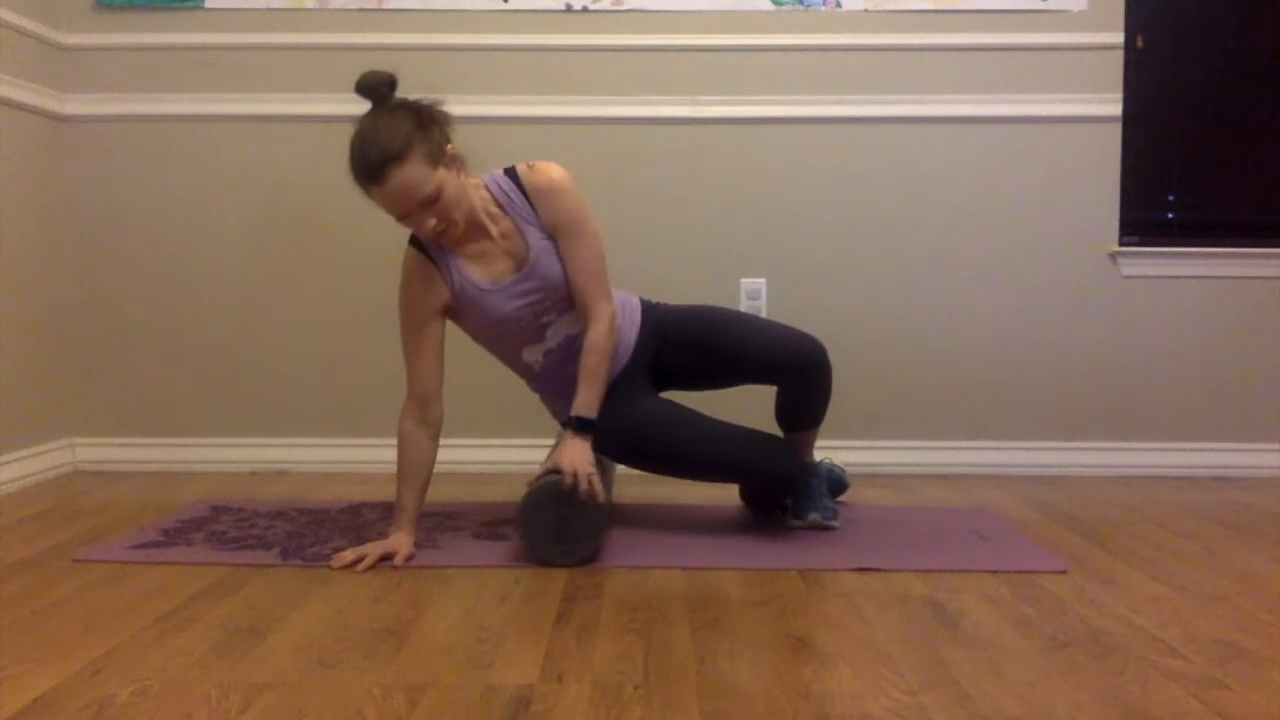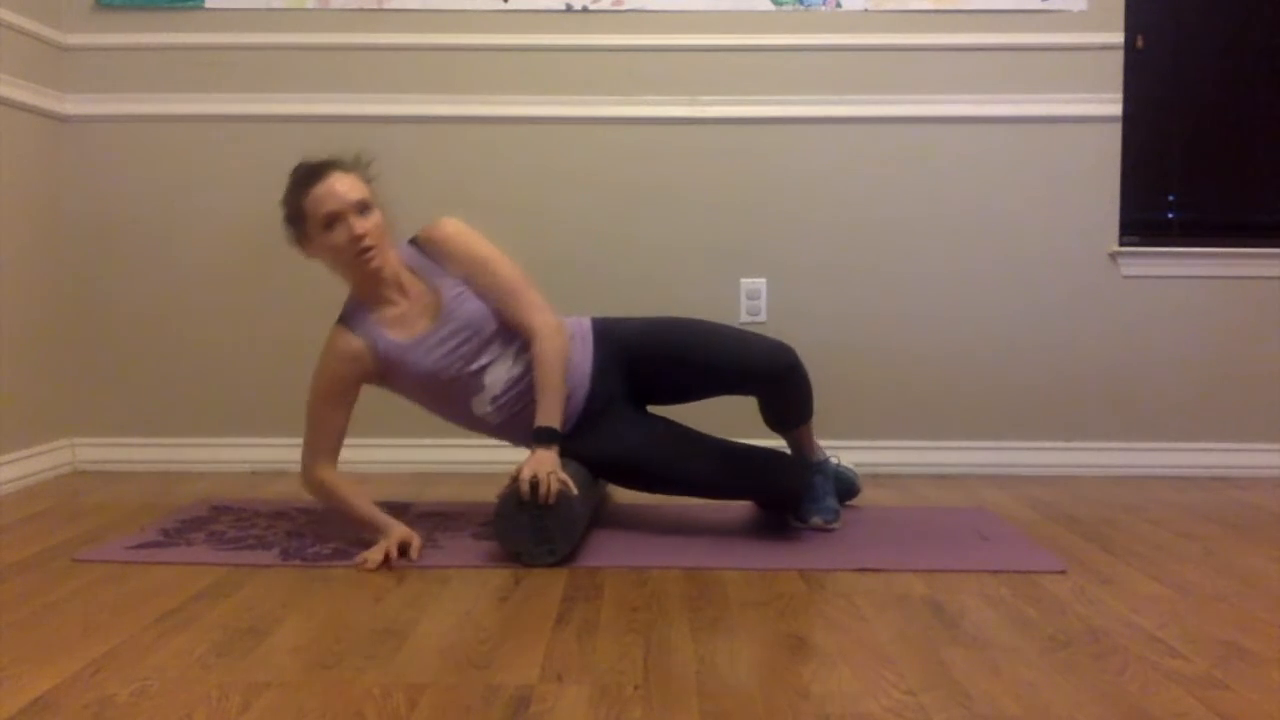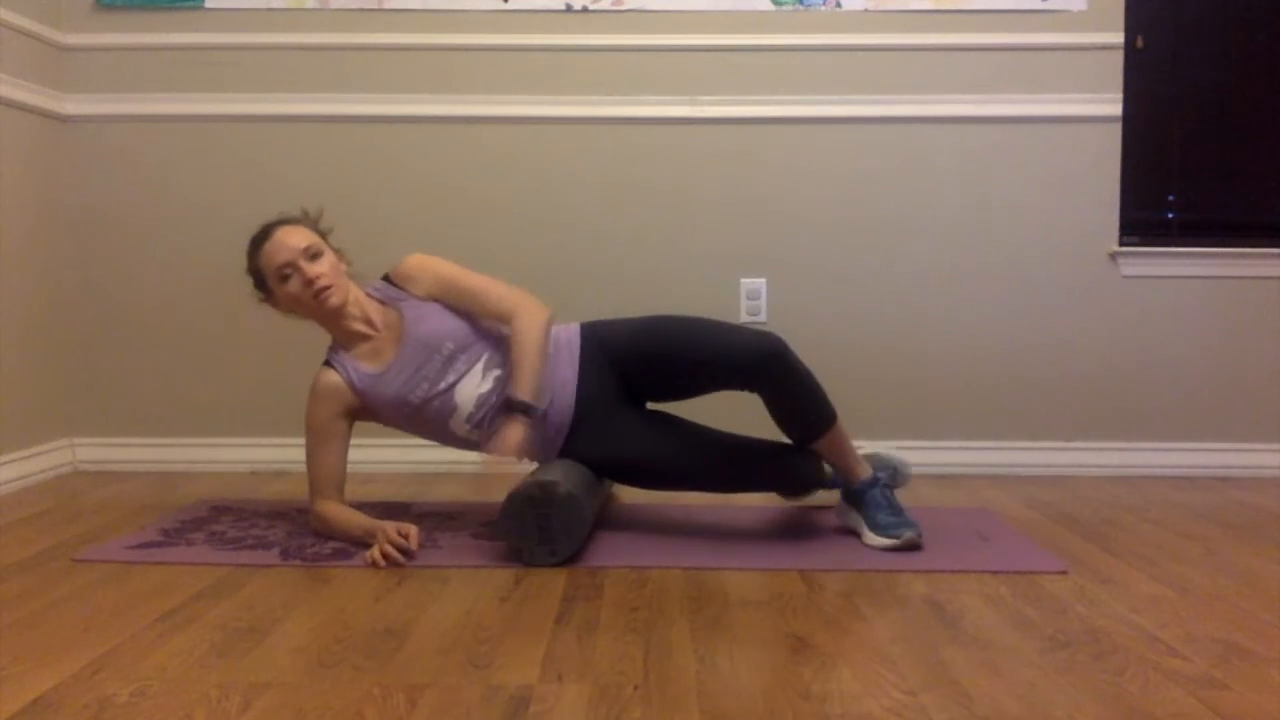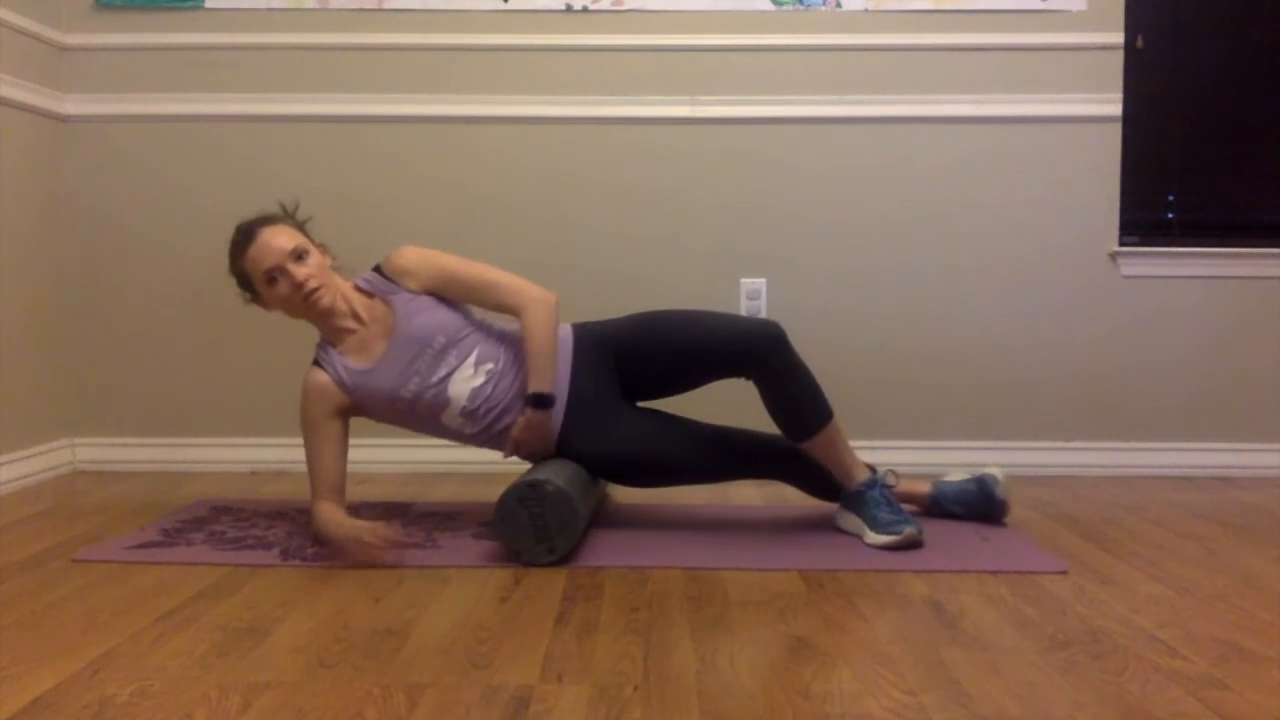
dt=1s
person 1, frame 1
left shoulder: (544, 187)
right shoulder: (426, 271)
left elbow: (601, 314)
right elbow: (422, 409)
left wrist: (576, 435)
right wrist: (403, 528)
left hip: (640, 331)
right hip: (602, 401)
left knee: (805, 358)
right knee: (775, 465)
left ankle: (805, 468)
right ankle: (786, 484)
person 1, frame 2
left shoulder: (441, 242)
right shoulder: (352, 349)
left elbow: (544, 327)
right elbow: (318, 467)
left wrist: (545, 442)
right wrist: (384, 525)
left hip: (601, 353)
right hip: (581, 431)
left knee: (774, 362)
right knee: (766, 476)
left ankle: (811, 462)
right ankle: (805, 484)
person 1, frame 3
left shoulder: (411, 276)
right shoulder: (336, 387)
left elbow: (530, 312)
right elbow: (323, 505)
left wrist: (516, 414)
right wrist: (376, 530)
left hip: (593, 358)
right hip: (581, 437)
left knee: (762, 354)
right knee: (779, 469)
left ankle: (859, 481)
right ankle: (835, 479)
person 1, frame 4
left shoulder: (402, 270)
right shoulder: (326, 387)
left elbow: (536, 300)
right elbow: (325, 503)
left wrist: (536, 399)
right wrist: (350, 532)
left hip: (585, 359)
right hip: (576, 437)
left knee: (760, 342)
right knee: (770, 458)
left ankle: (870, 488)
right ankle: (888, 492)
